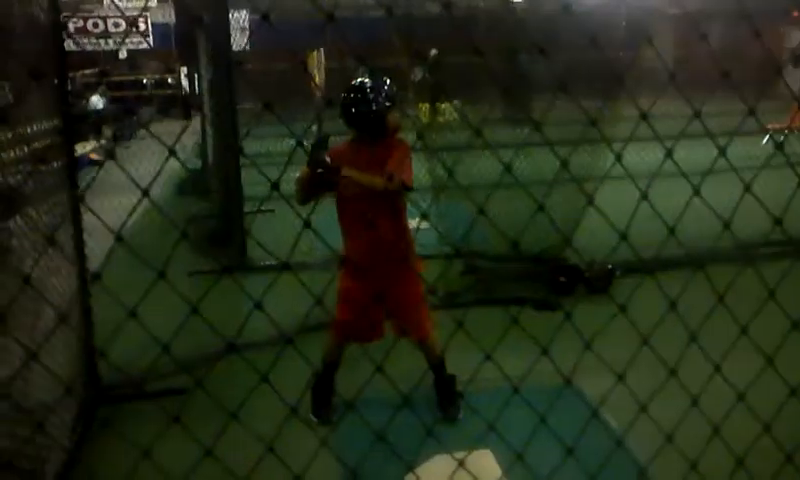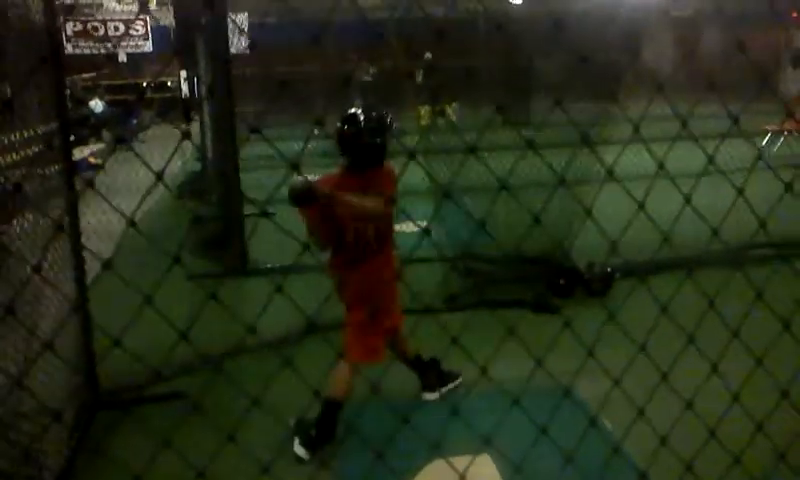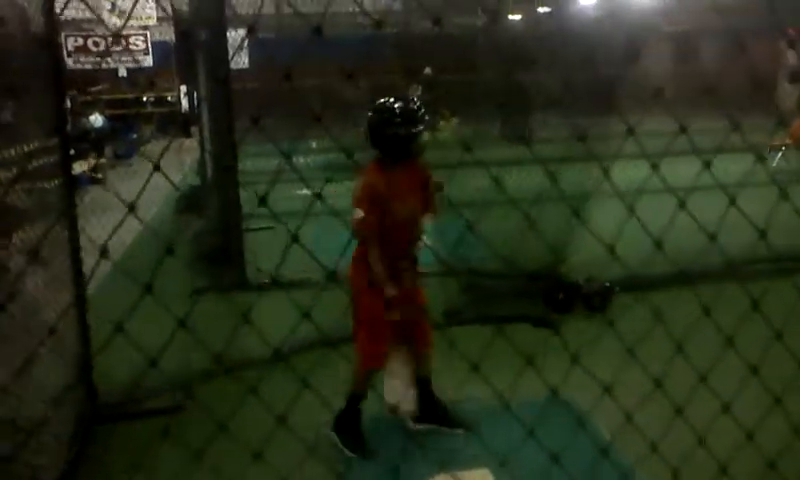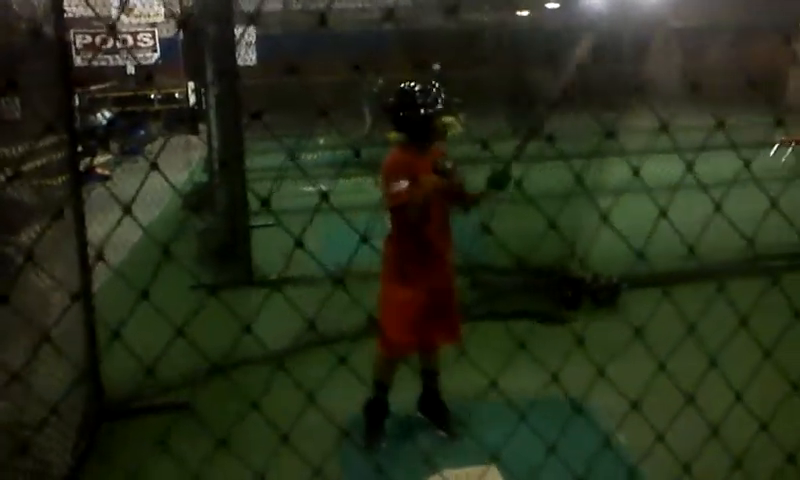
dt=1s
person 1, frame 1
left shoulder: (397, 148)
right shoulder: (337, 155)
left elbow: (391, 185)
right elbow: (303, 197)
left wrist: (342, 172)
right wrist: (314, 166)
left hip: (399, 258)
right hip: (360, 262)
left knee: (421, 328)
right knee: (344, 330)
left ankle: (444, 386)
right ankle: (323, 388)
person 1, frame 2
left shoulder: (328, 188)
right shoulder: (386, 176)
left elbow: (321, 241)
left wrist: (308, 204)
left hip: (348, 274)
right hip: (377, 274)
left knee: (387, 326)
right knee: (360, 348)
left ankle: (416, 381)
right ankle: (320, 429)
person 1, frame 3
left shoulder: (417, 171)
right shoulder: (372, 184)
right elbow: (369, 243)
left wrist: (412, 254)
right wrist: (386, 289)
left hip: (405, 271)
right hip: (376, 277)
left knee: (419, 338)
right knee: (372, 352)
left ankle: (425, 406)
right ankle: (348, 419)
person 1, frame 4
left shoulder: (437, 156)
right shoulder: (398, 161)
left elbow: (457, 201)
right elbow: (409, 207)
left wrist: (483, 190)
right wrist: (438, 179)
left hip: (438, 261)
right hip: (405, 266)
left knee: (431, 334)
right knee: (396, 340)
left ankle: (430, 398)
right ankle: (377, 407)
